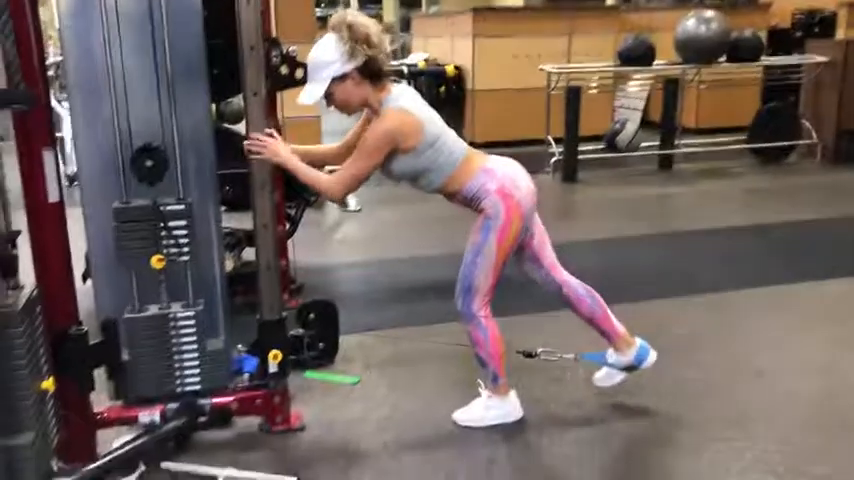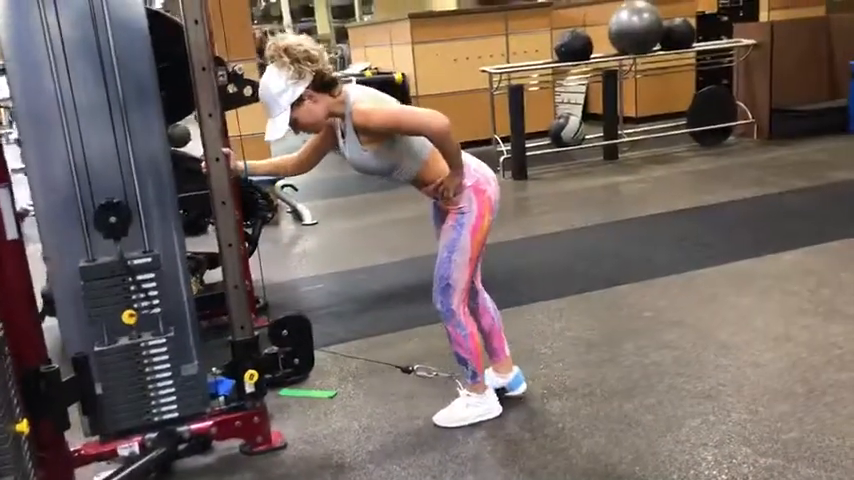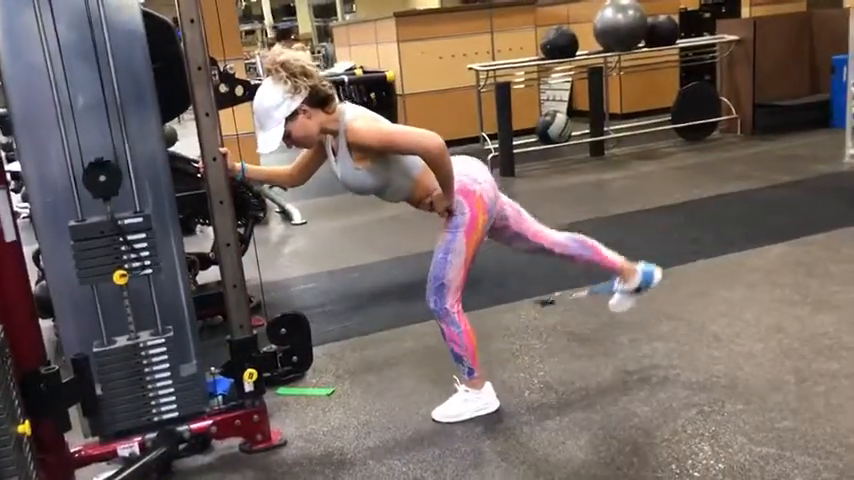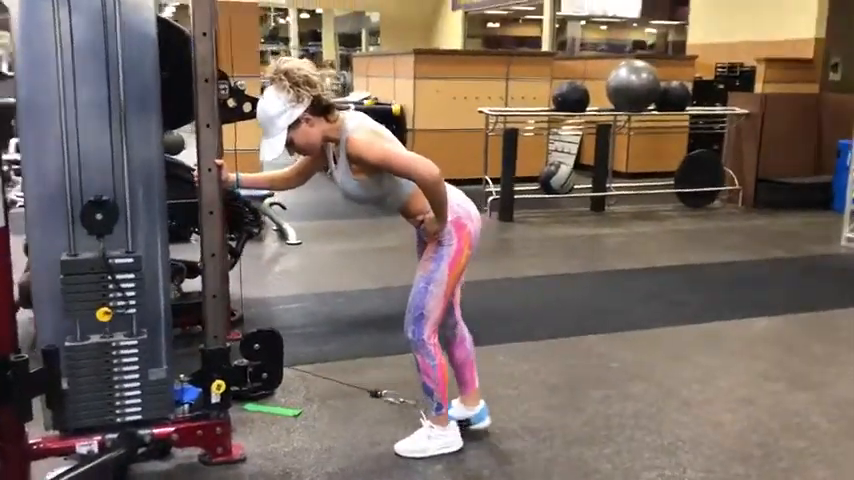
dt=1s
person 1, frame 1
left shoulder: (389, 123)
right shoulder: (386, 101)
left elbow: (335, 188)
right elbow: (340, 153)
left wrist: (286, 159)
right wrist: (287, 149)
left hip: (499, 197)
right hip: (504, 185)
left knee: (471, 304)
right knee: (554, 276)
left ankle: (501, 399)
right ankle: (627, 348)
person 1, frame 2
left shoulder: (363, 111)
right shoulder: (336, 118)
left elbow: (437, 123)
right elbow: (299, 164)
left wrist: (456, 174)
right wrist: (240, 167)
left hip: (469, 190)
right hip: (450, 194)
left knee: (450, 299)
right knee: (467, 290)
left ankle: (479, 396)
right ankle: (504, 371)
person 1, frame 3
left shoulder: (354, 129)
right shoulder: (327, 133)
left elbow: (433, 143)
right elbow: (293, 176)
left wrist: (446, 196)
right wrist: (238, 169)
left hip: (464, 194)
right hip: (464, 184)
left knee: (442, 302)
right knee: (547, 240)
left ankle: (477, 392)
right ankle: (629, 273)
person 1, frame 4
left shoulder: (357, 140)
right shoulder: (329, 141)
left elbow: (429, 173)
right elbow: (292, 178)
left wrist: (440, 221)
right wrist: (232, 179)
left hip: (452, 222)
right hip: (434, 222)
left knee: (420, 329)
right knee: (446, 319)
left ankle: (441, 429)
right ankle: (470, 404)
